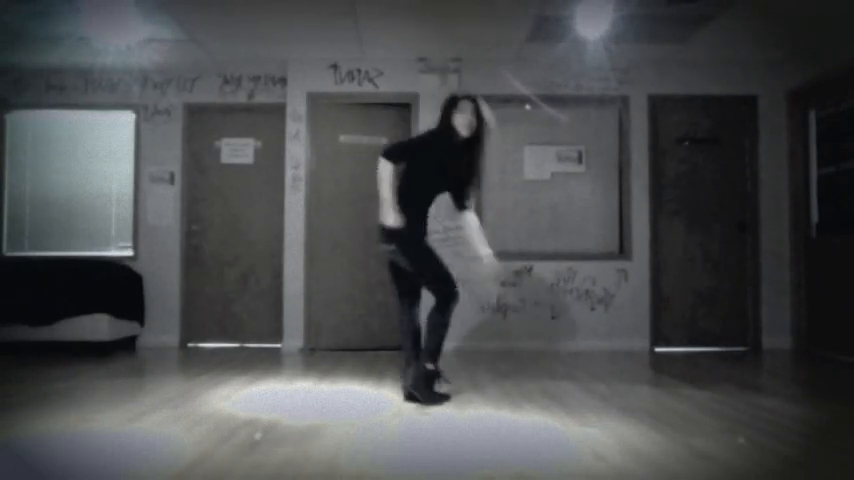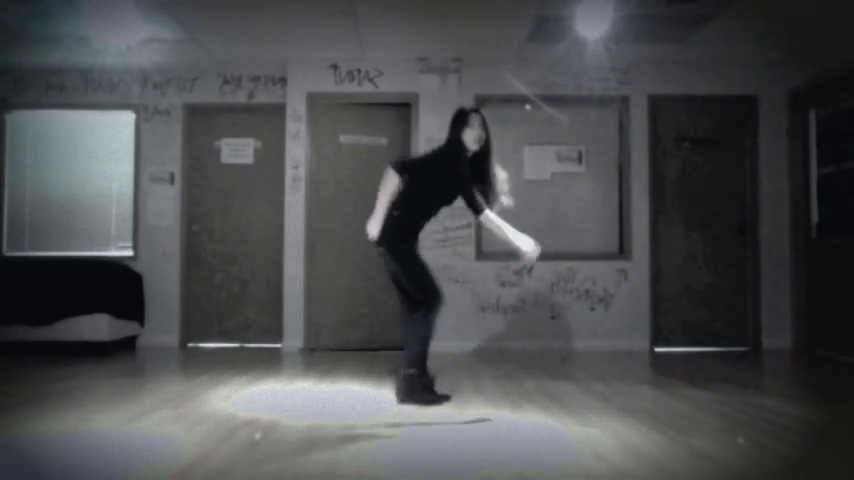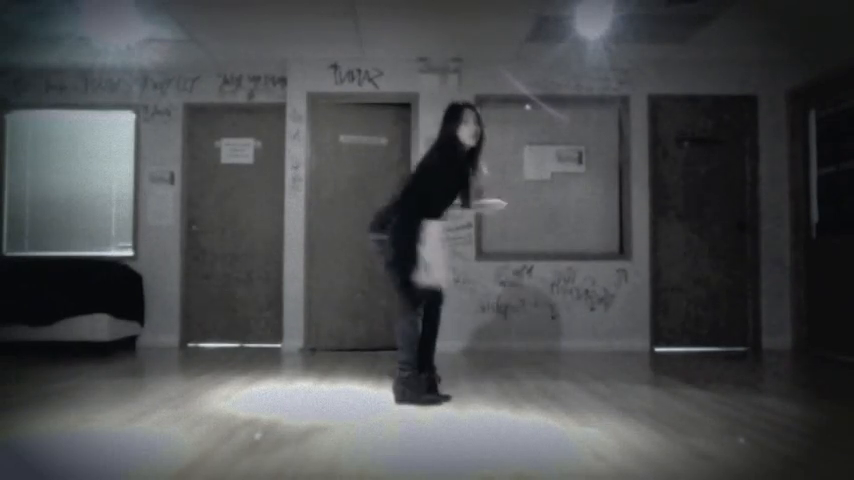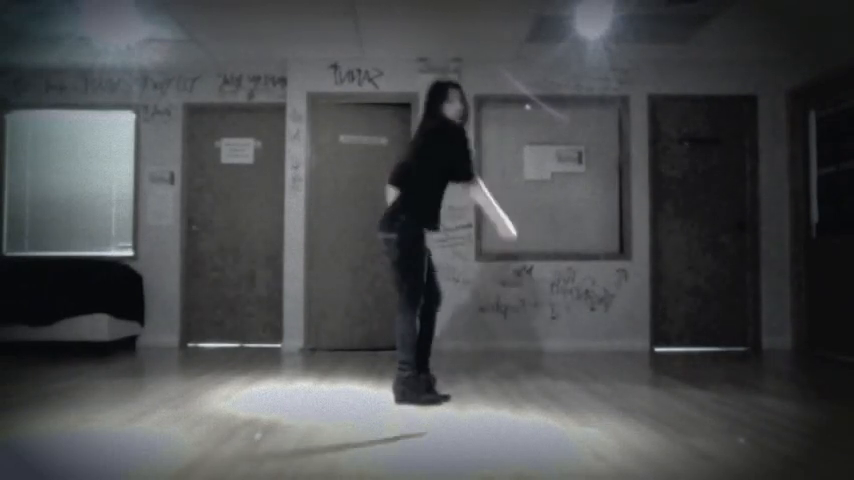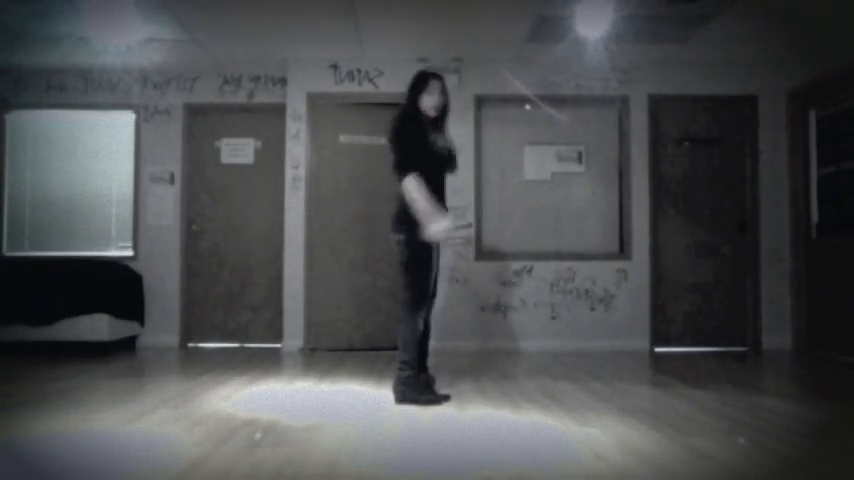
dt=0.3s
person 1, frame 1
left shoulder: (458, 157)
right shoulder: (433, 142)
left elbow: (464, 208)
right elbow: (387, 158)
left wrist: (482, 247)
right wrist: (388, 206)
left hip: (402, 235)
right hip: (402, 231)
left knee: (409, 305)
right knee: (446, 293)
left ankle: (414, 381)
right ankle: (425, 371)
person 1, frame 2
left shoulder: (466, 170)
right shoulder: (446, 158)
left elbow: (482, 213)
right elbow: (397, 170)
left wrist: (519, 240)
right wrist: (378, 215)
left hip: (401, 237)
right hip: (391, 236)
left knee: (416, 304)
right knee: (429, 299)
left ankle: (414, 379)
right ankle: (410, 381)
person 1, frame 3
left shoulder: (455, 160)
right shoulder: (447, 158)
right elbow: (433, 214)
left wrist: (476, 205)
left hip: (399, 231)
right hip: (394, 230)
left knee: (432, 297)
right knee: (415, 301)
left ankle: (424, 377)
right ankle: (406, 383)
person 1, frame 4
left shoulder: (431, 137)
right shoulder: (448, 134)
left elbow: (393, 182)
right elbow: (470, 180)
right wrist: (499, 220)
left hip: (404, 225)
right hip: (406, 226)
left knee: (430, 299)
right knee: (412, 302)
left ankle: (419, 376)
right ankle: (407, 383)
person 1, frame 5
left shoulder: (432, 133)
right shoulder: (409, 126)
right elbow: (408, 175)
left wrist: (436, 217)
right wrist: (431, 216)
left hip: (421, 226)
right hip: (416, 225)
left knee: (423, 301)
right knee: (417, 301)
left ankle: (419, 377)
right ankle: (408, 382)
